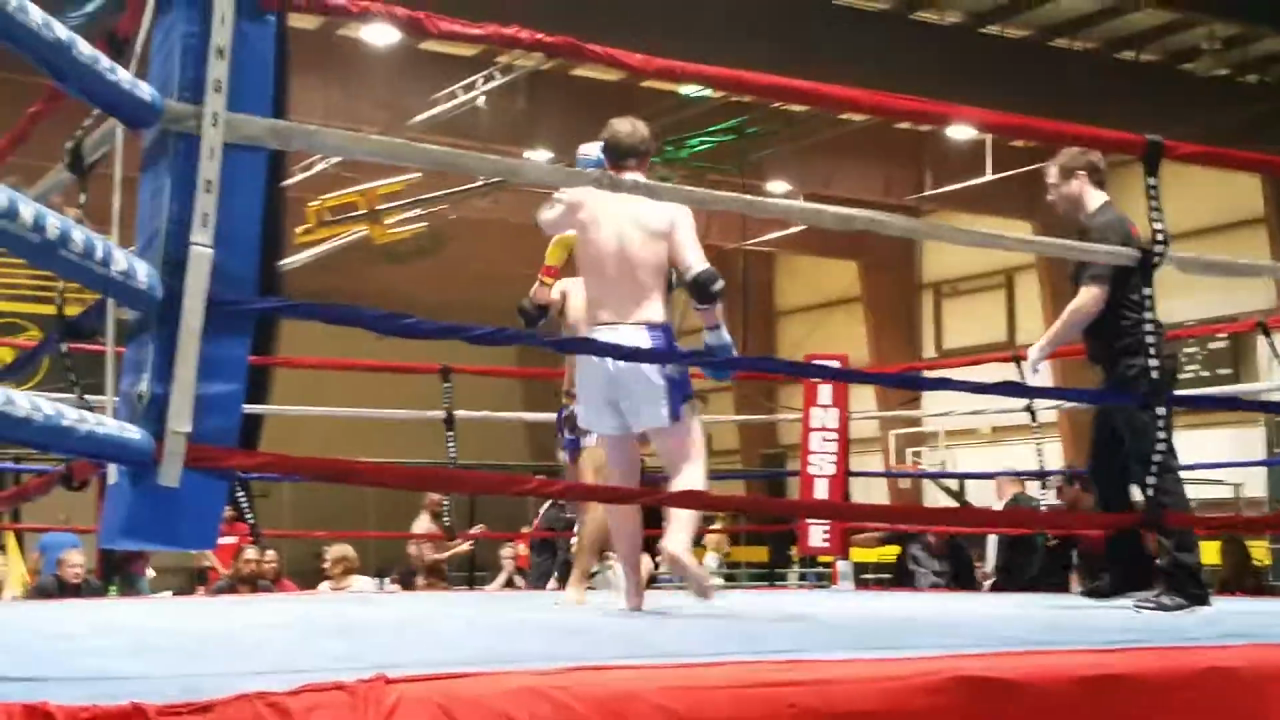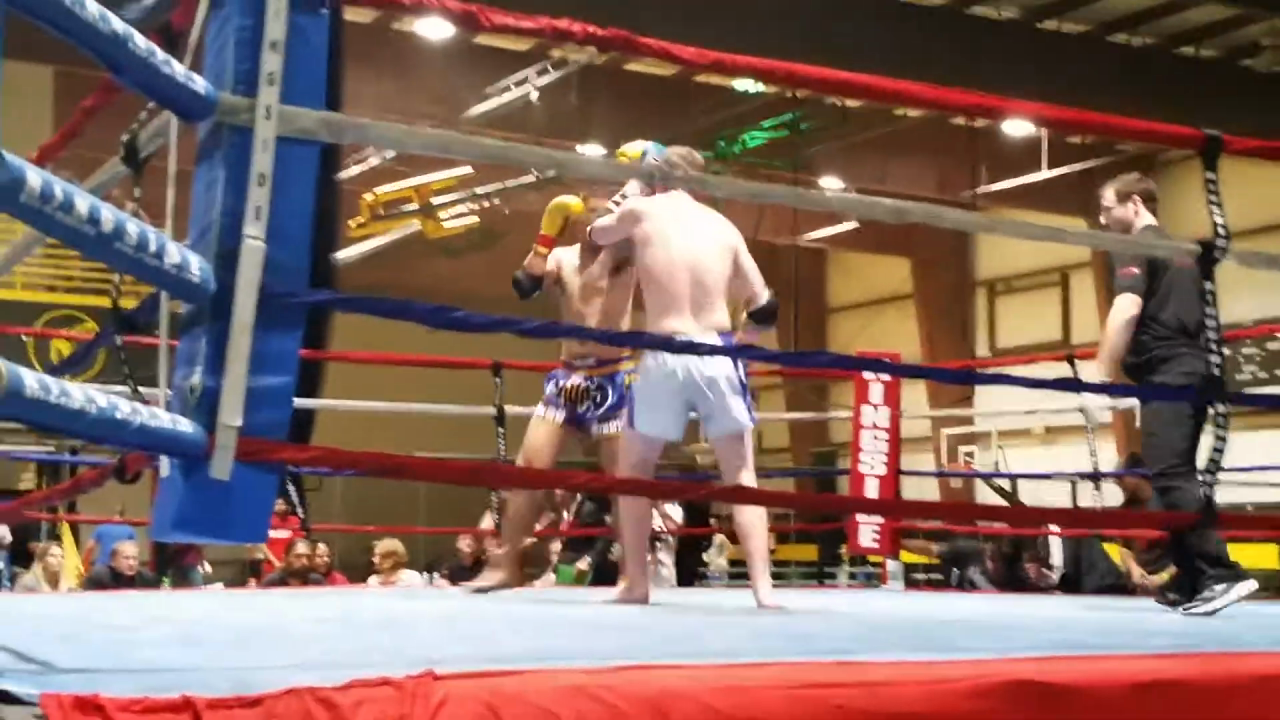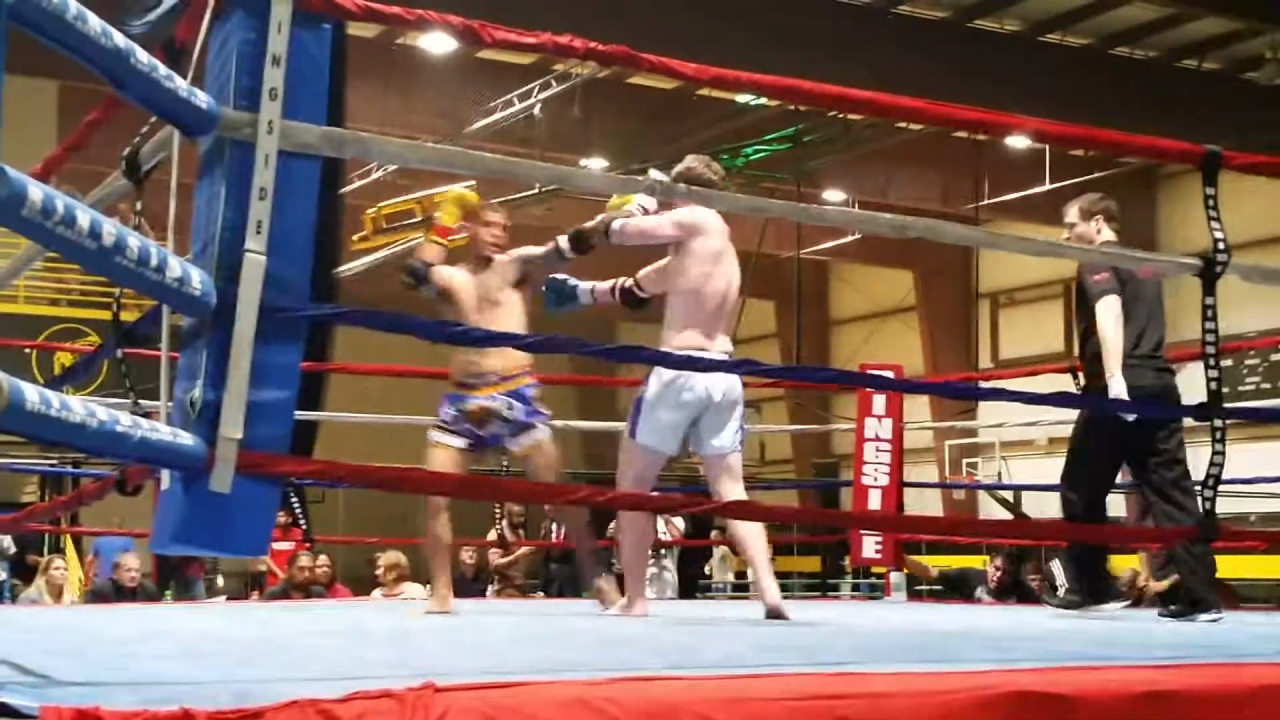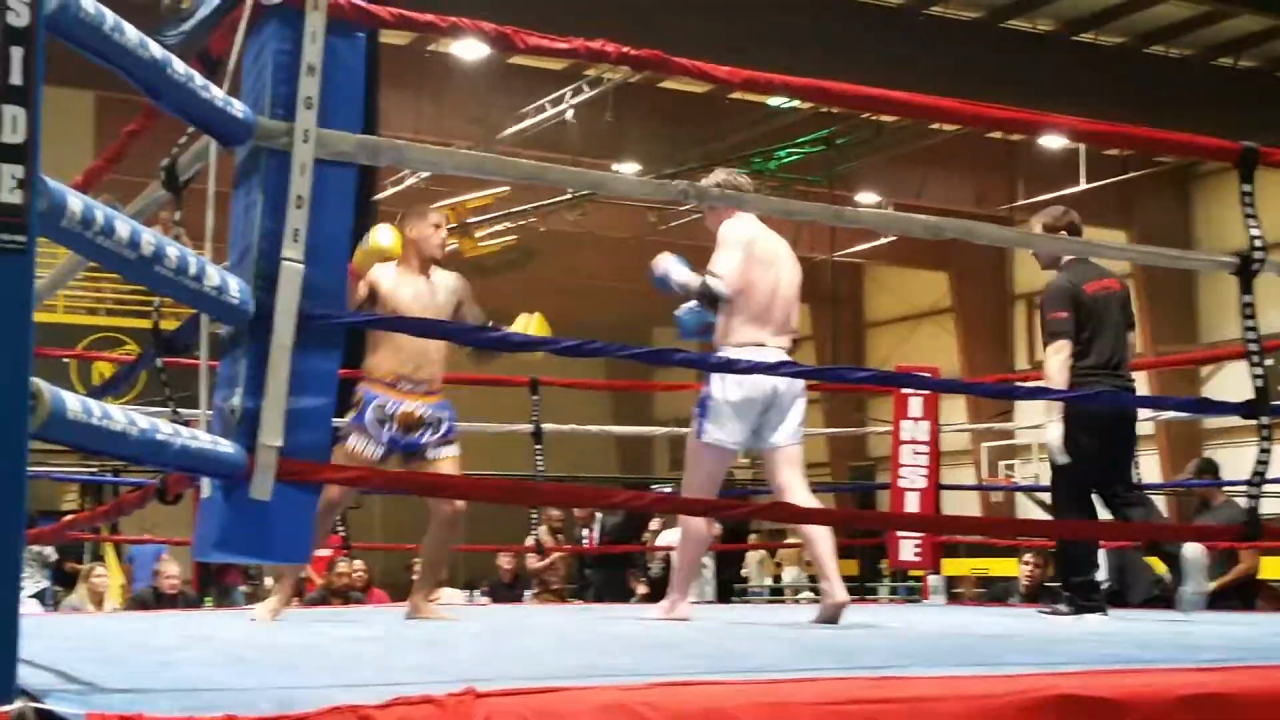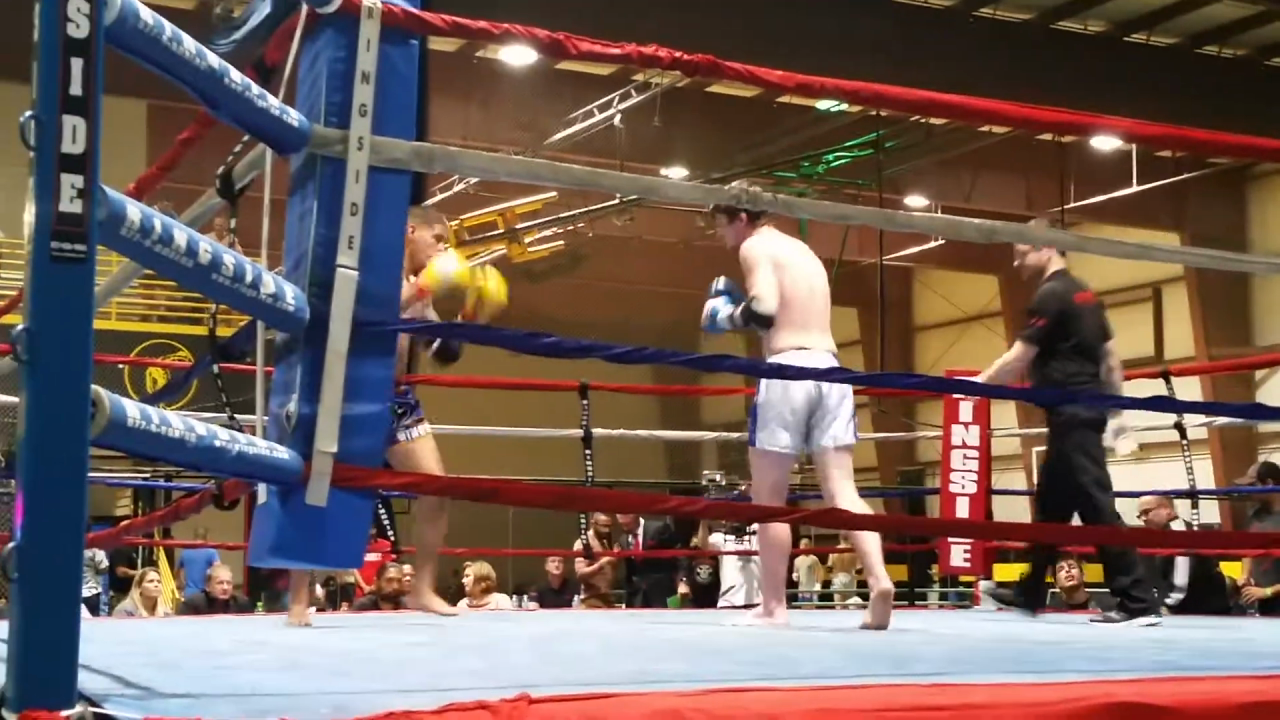
dt=0.3s
person 1, frame 1
left shoulder: (584, 199)
right shoulder: (669, 209)
left elbow: (547, 219)
right elbow: (704, 282)
right wrist: (716, 337)
left hip: (596, 350)
right hip: (648, 347)
left knee: (622, 477)
right knee: (688, 467)
left ankle: (635, 585)
right ankle: (677, 545)
person 1, frame 2
left shoulder: (642, 211)
right shoulder: (723, 228)
left elbow: (596, 234)
right elbow: (763, 307)
left wrist: (634, 189)
right wrist: (741, 342)
left hip: (664, 357)
right hip: (717, 354)
left knee: (635, 469)
right knee: (741, 476)
left ankle: (636, 581)
right ankle: (762, 585)
person 1, frame 3
left shoulder: (697, 221)
right shoulder: (700, 248)
left elbow: (617, 229)
right elbow: (636, 290)
left wrist: (634, 206)
right wrist: (583, 291)
left hip: (678, 372)
right hip: (723, 375)
left knee: (633, 487)
right knee: (731, 495)
left ankle: (634, 599)
right ankle: (768, 588)
person 1, frame 4
left shoulder: (737, 231)
right shoulder: (784, 251)
left elbow: (714, 293)
left wrist: (673, 272)
right wrist: (713, 324)
left hip: (739, 368)
right hip: (784, 373)
left knee: (698, 491)
right knee: (793, 491)
left ankle: (676, 600)
right ankle: (834, 587)
person 1, frame 5
left shoulder: (756, 247)
right shoulder: (804, 254)
left elbow: (763, 313)
left wrist: (721, 314)
right wrist: (739, 300)
left hip: (786, 374)
right hip: (829, 372)
left knee: (769, 498)
right knee: (844, 493)
left ankle: (773, 606)
right ankle: (879, 584)
person 2, frame 1
left shoulder: (1104, 225)
right shoulder: (1110, 225)
left elbow: (1090, 301)
left wrist: (1042, 346)
left hip: (1136, 369)
right hip: (1127, 370)
left knee: (1154, 474)
right knee: (1107, 471)
left ankle: (1186, 584)
right ankle: (1129, 570)
person 2, frame 2
left shoulder: (1135, 247)
right shoulder: (1178, 252)
left elbow: (1126, 311)
left wrist: (1101, 375)
left hip: (1166, 377)
right hip: (1190, 373)
left knee: (1168, 477)
right knee: (1178, 478)
left ankle: (1222, 574)
right ankle: (1194, 582)
person 2, frame 3
left shoulder: (1095, 263)
right shoulder: (1143, 267)
left elbow: (1108, 312)
left wrist: (1113, 376)
left hip: (1119, 390)
right hip: (1161, 385)
left knee: (1082, 490)
right knee: (1171, 491)
left ankle: (1095, 587)
right ankle: (1198, 597)
person 2, frame 4
left shoulder: (1060, 286)
right shoulder: (1114, 281)
left elbow: (1059, 355)
right elbow: (1130, 343)
left wrist: (1052, 419)
left hip: (1085, 403)
right hip: (1122, 399)
left knee: (1073, 501)
right knee: (1122, 493)
left ankle: (1083, 595)
right ankle: (1178, 553)
person 2, frame 5
left shoulder: (1050, 295)
right shoulder: (1084, 294)
left elbow: (1020, 357)
right elbow: (1110, 354)
left wrist: (982, 381)
right wrist: (1116, 410)
left hip: (1070, 413)
right hip: (1088, 408)
left knee: (1095, 506)
right knee: (1050, 504)
left ankle: (1138, 602)
right ankle: (1030, 593)
person 3, frame 1
left shoulder: (619, 305)
right shoulder: (569, 302)
right elbow: (531, 315)
left hip: (608, 401)
right hip: (575, 402)
left knee: (591, 489)
left ankle: (577, 586)
right ankle: (634, 558)
person 3, frame 2
left shoulder: (622, 252)
right shoulder: (563, 259)
right elbow: (524, 286)
right wrist: (548, 233)
left hip: (612, 376)
right hip: (568, 377)
right knee: (529, 466)
right ankle: (506, 563)
person 3, frame 3
left shoulder: (518, 265)
right shoulder: (450, 278)
left elbow: (565, 250)
right elbow: (416, 278)
left hip: (516, 395)
right hip: (462, 400)
right knee: (435, 494)
left ankle: (593, 574)
right ankle: (441, 593)
person 3, frame 4
left shoulder: (451, 284)
right shoulder: (380, 276)
right wrist: (359, 269)
left hip: (431, 408)
right hip: (381, 403)
left knee: (452, 508)
right knee: (332, 498)
left ankle: (421, 600)
right ankle: (282, 593)
person 3, frame 5
left shoulder: (417, 286)
left elbow: (445, 353)
left wrist: (475, 312)
right wrist: (422, 288)
left hip: (394, 396)
left ankle: (424, 587)
right ankle: (298, 602)
